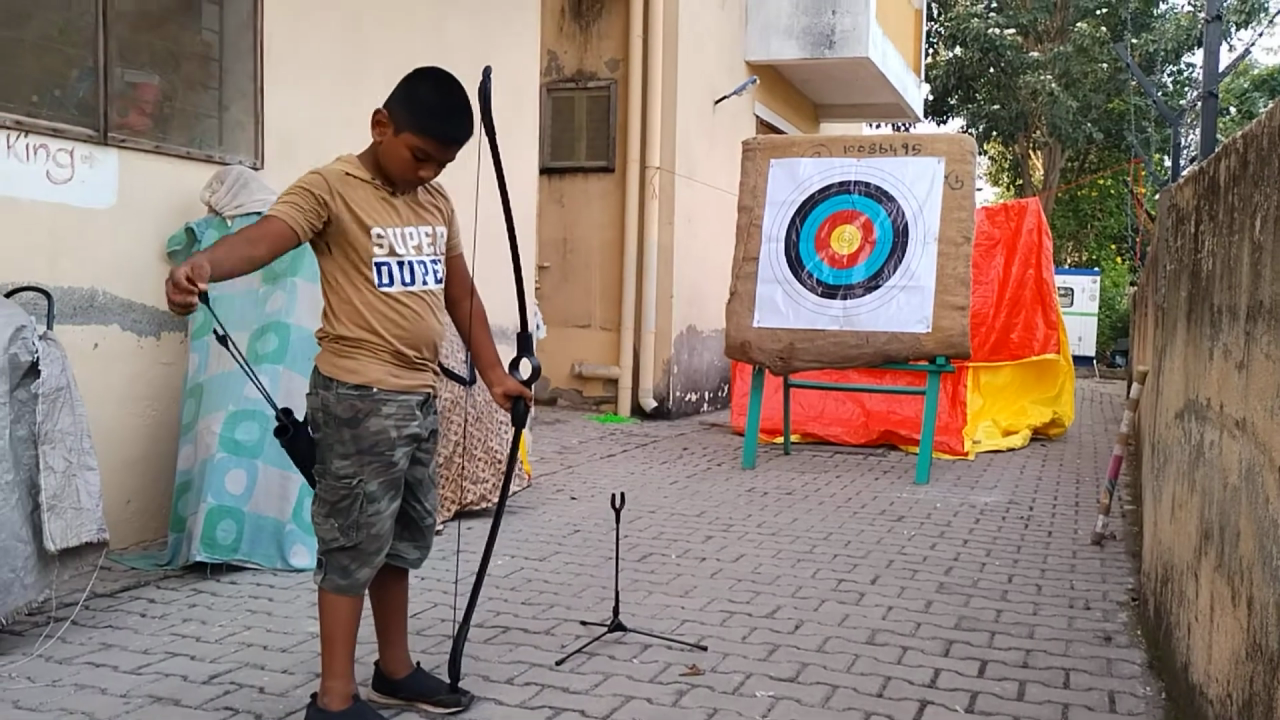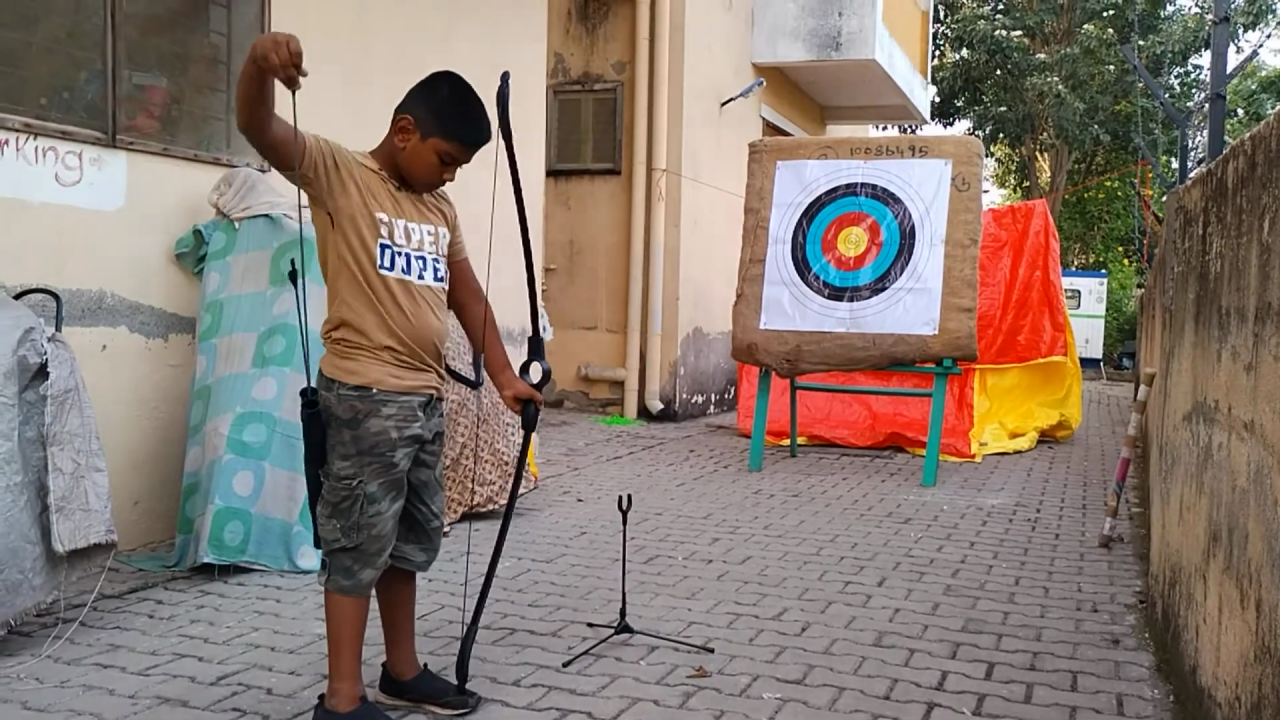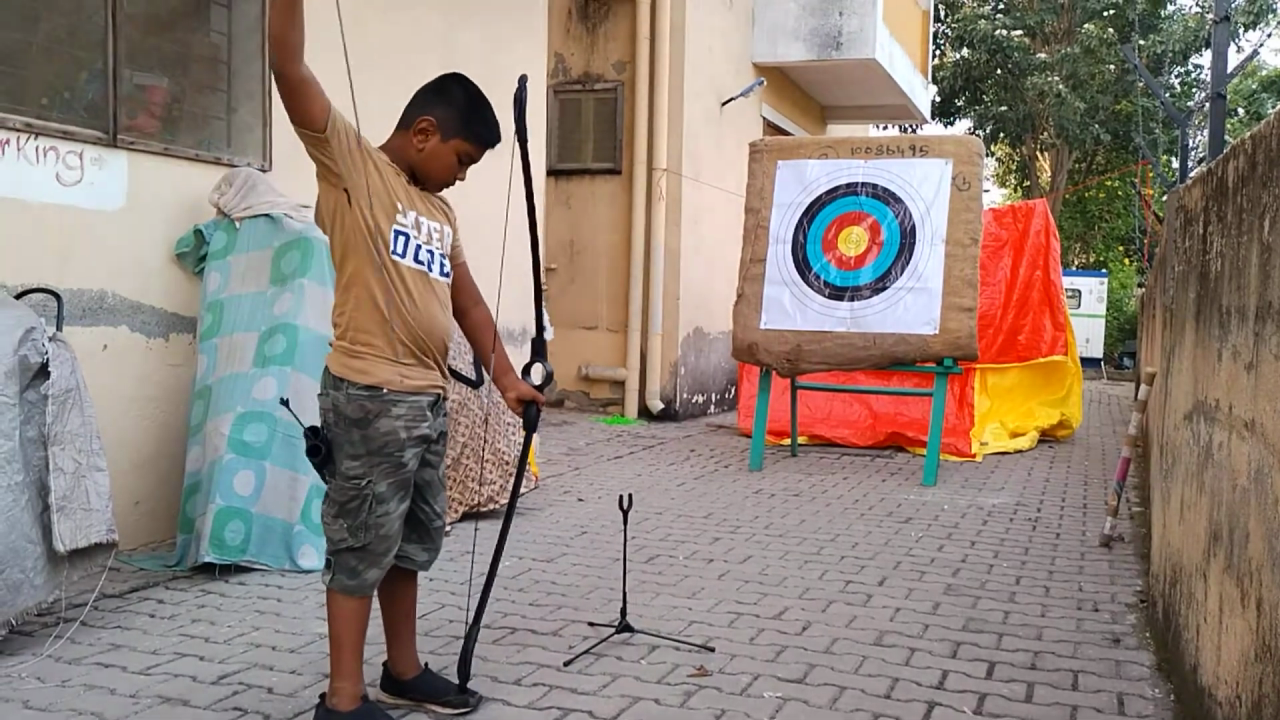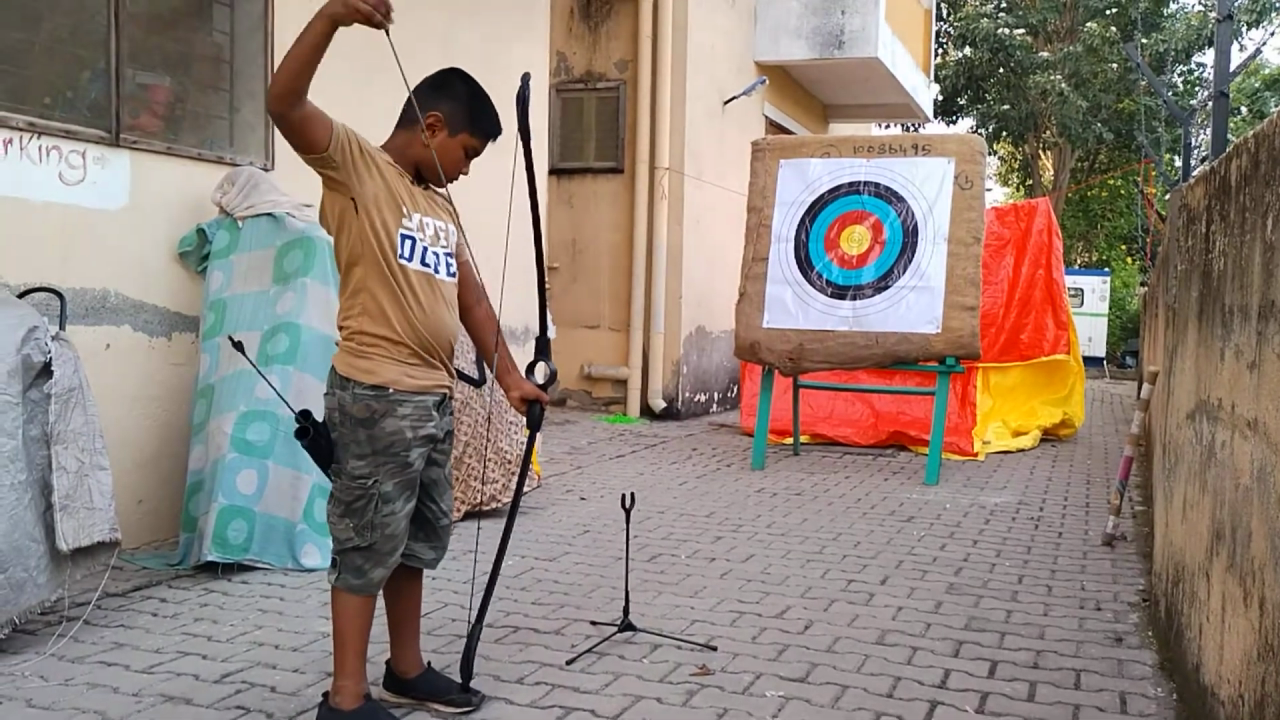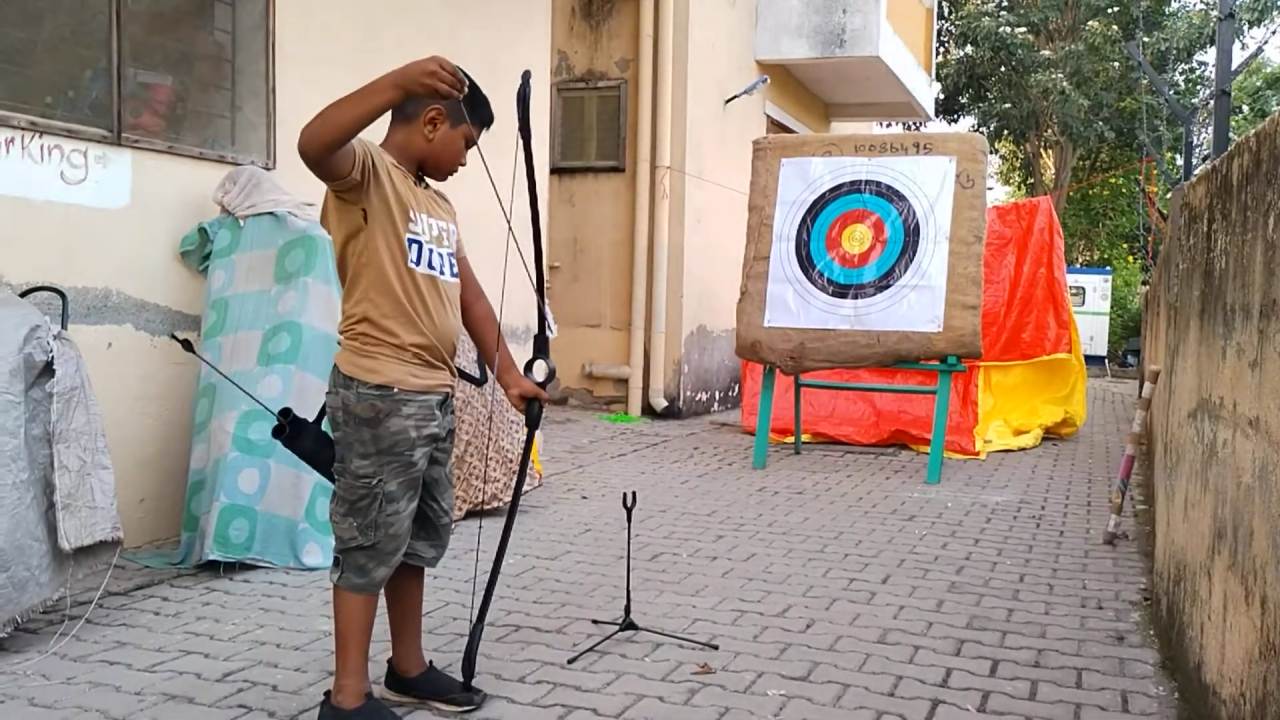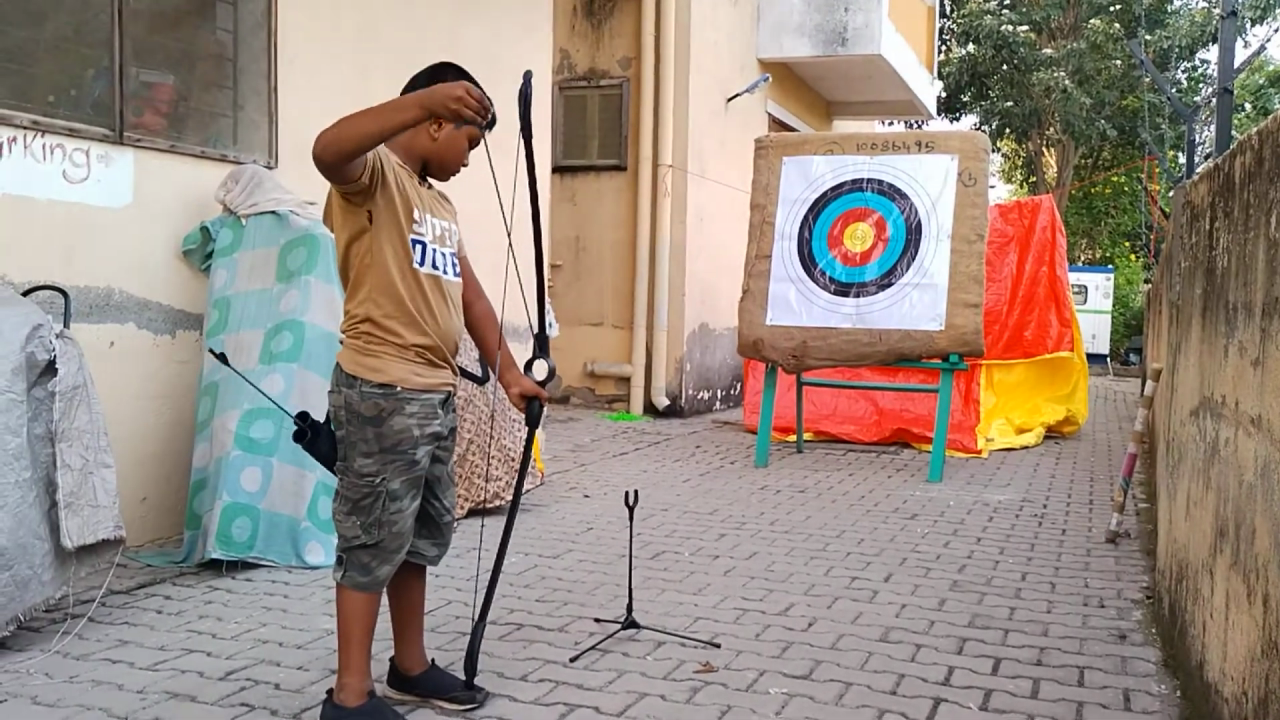
dt=0.5s
person 1, frame 1
left shoulder: (437, 203)
right shoulder: (330, 188)
left elbow: (461, 294)
right elbow: (261, 237)
left wrist: (494, 375)
right wrist: (201, 267)
left hip: (419, 396)
right hip: (357, 397)
left knee: (402, 540)
right knee: (354, 543)
person 1, frame 2
left shoulder: (439, 210)
right shoulder: (338, 173)
left elbow: (467, 298)
right elbow: (262, 131)
left wrist: (505, 377)
right wrist: (258, 64)
left hip: (425, 399)
right hip: (363, 398)
left knee: (410, 541)
right knee: (358, 546)
person 1, frame 3
left shoulder: (438, 209)
right shoulder: (350, 162)
left elbow: (466, 297)
right elbow: (288, 69)
left wrist: (505, 377)
left hip: (427, 397)
right hip: (369, 396)
left knee: (410, 543)
right knee: (362, 544)
person 1, frame 4
left shoulder: (440, 205)
right shoulder: (354, 165)
left elbow: (471, 296)
right elbow: (284, 105)
left wrist: (509, 375)
left hip: (434, 398)
right hip: (376, 397)
left knee: (416, 542)
right knee: (368, 544)
person 1, frame 5
left shoulder: (439, 204)
right shoulder: (366, 173)
left elbow: (470, 295)
right elbow: (313, 144)
left wrist: (509, 375)
right wrist: (399, 80)
left hip: (434, 396)
right hip: (378, 396)
left knee: (419, 541)
right knee: (371, 543)
person 1, frame 6
left shoulder: (439, 202)
right shoulder: (374, 174)
left elbow: (470, 295)
right elbow: (327, 149)
left wrist: (510, 374)
right wrist: (424, 97)
left hip: (435, 394)
right hip: (380, 393)
left knee: (420, 538)
right knee: (374, 541)
left ankle: (411, 666)
